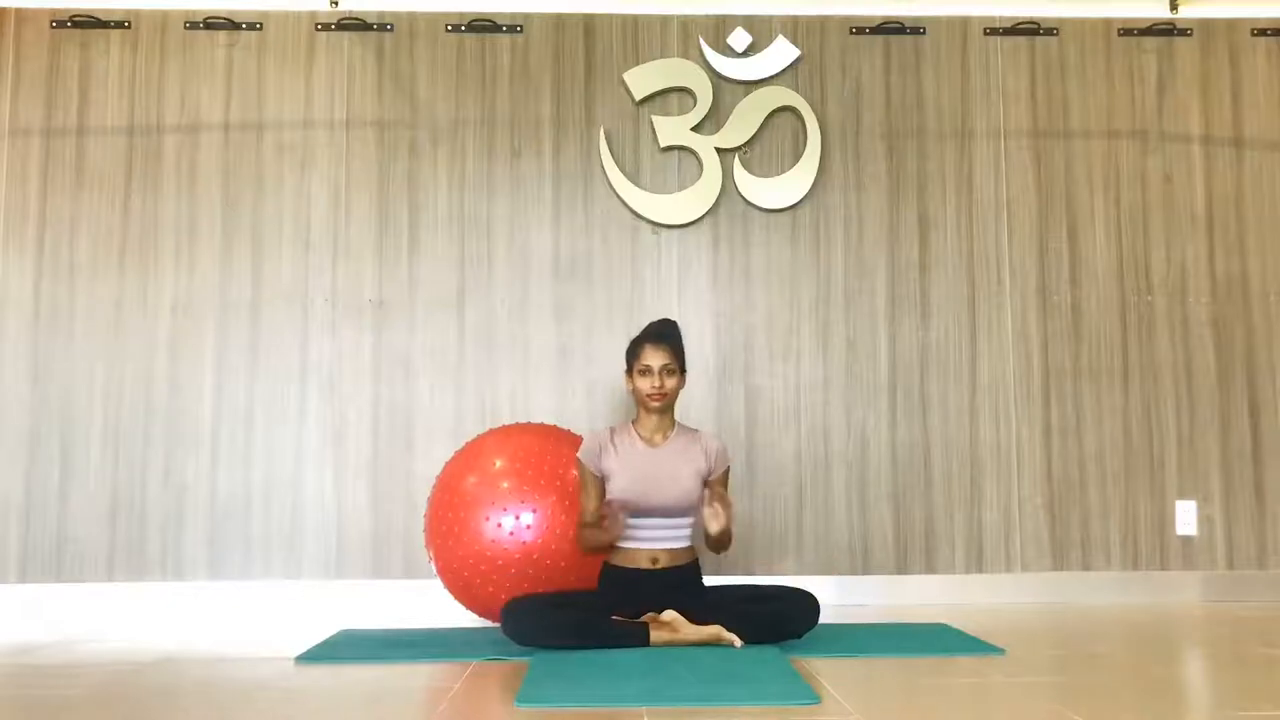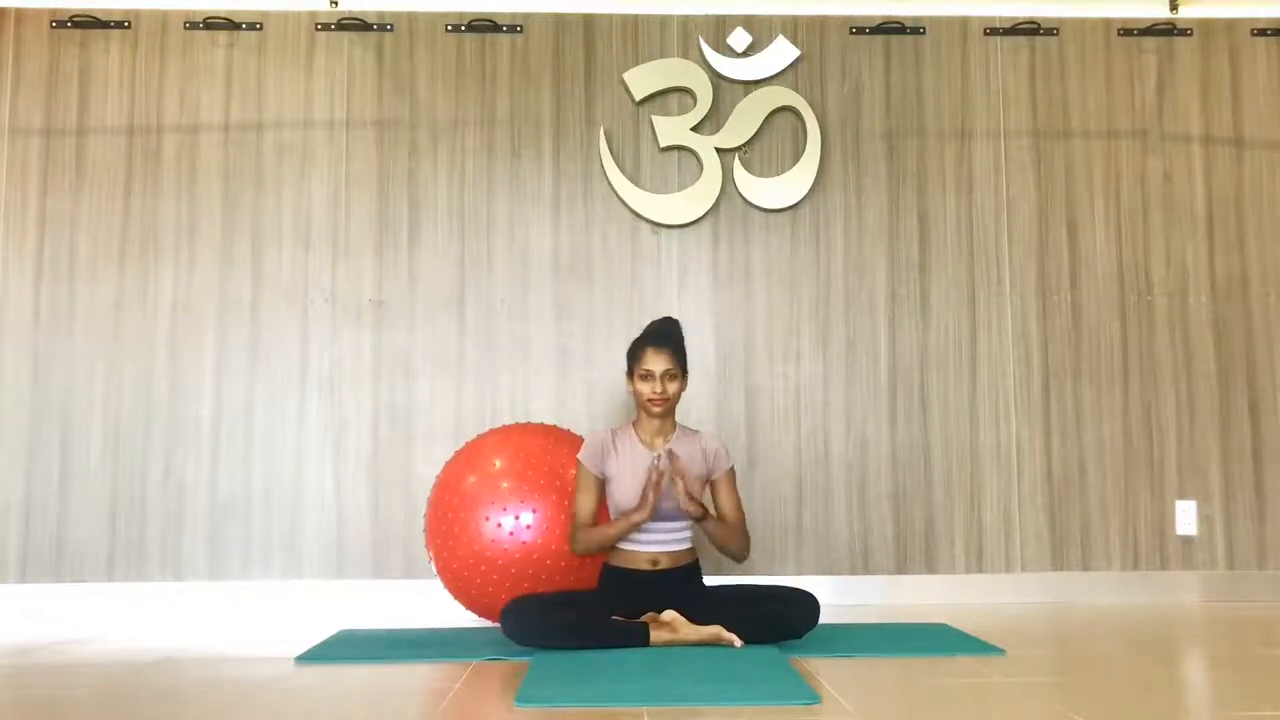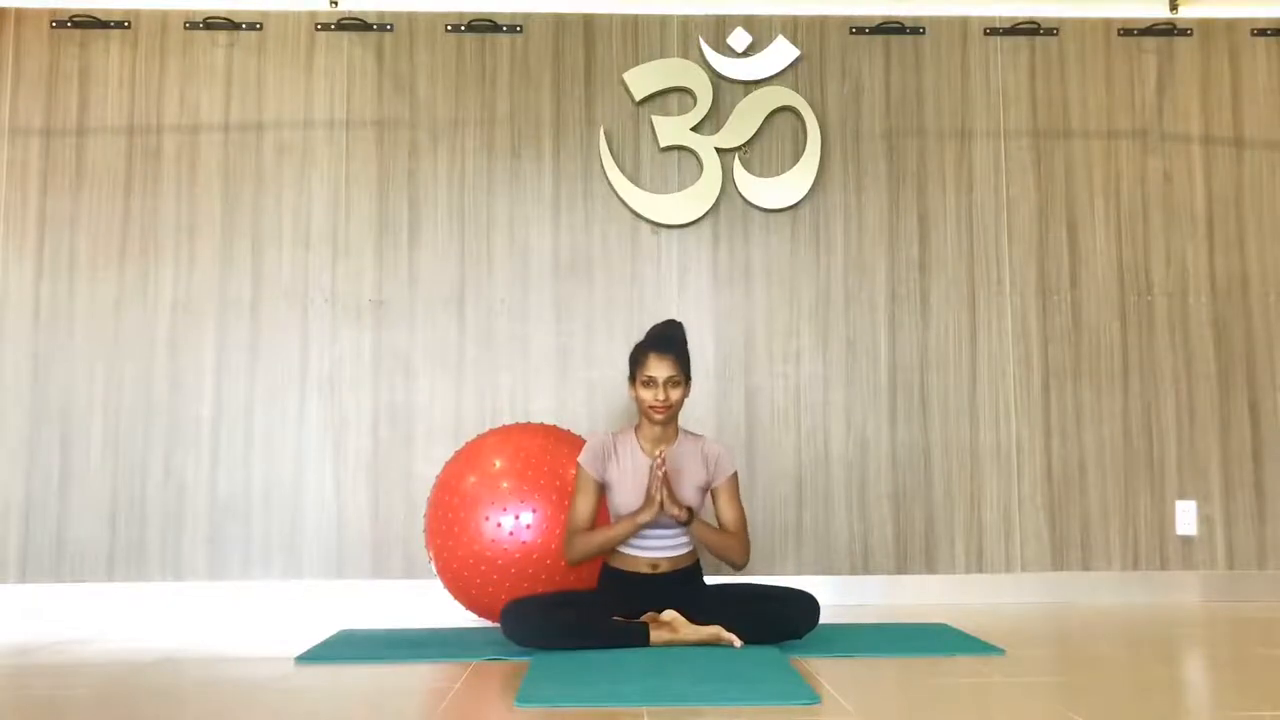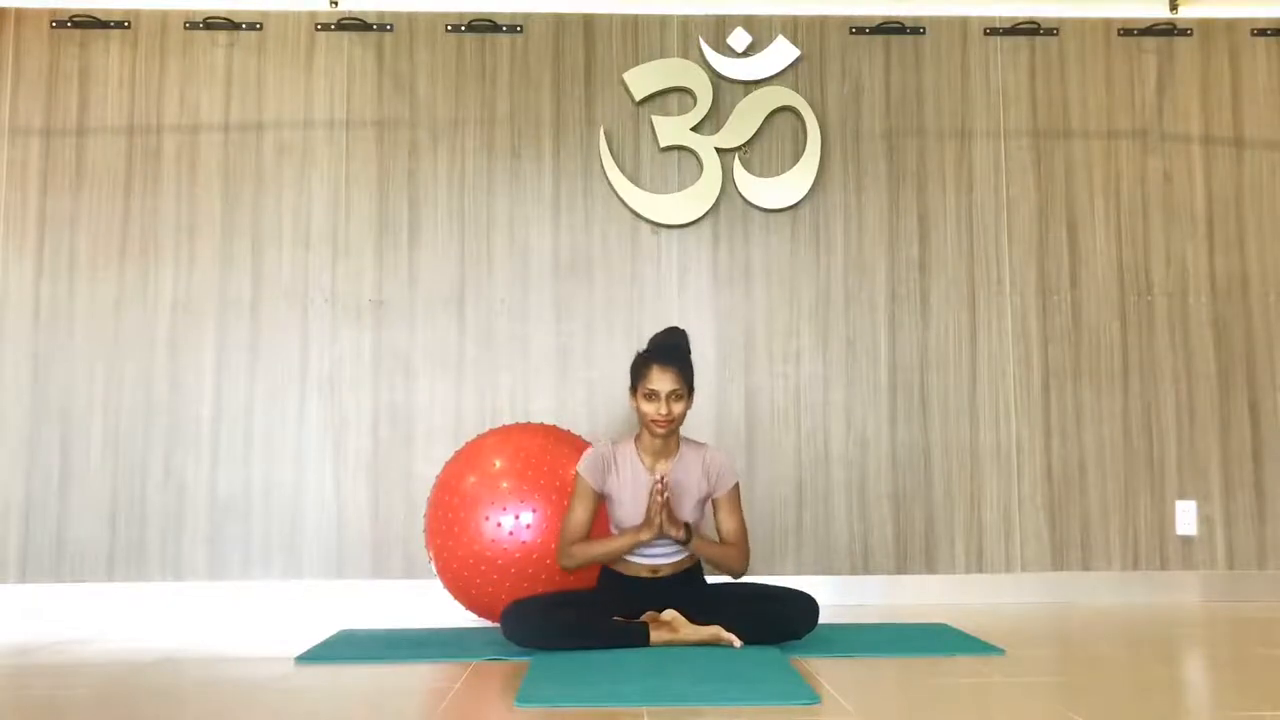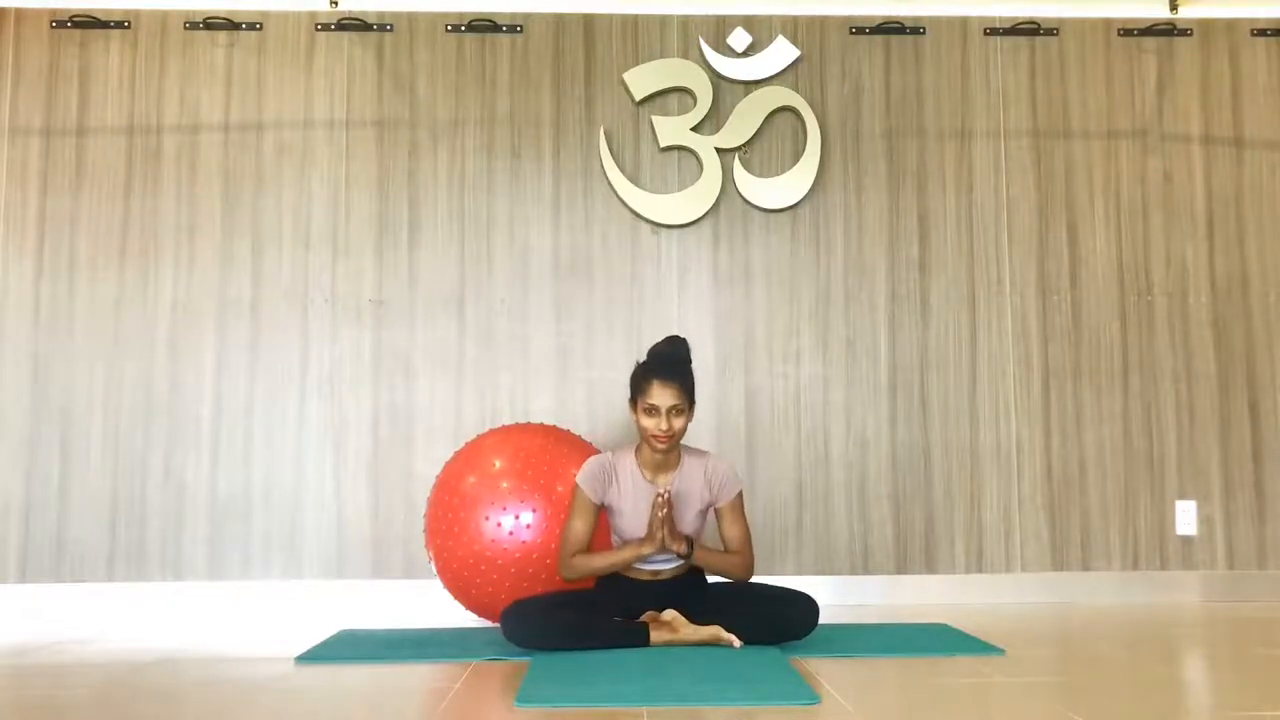
dt=0.2s
person 1, frame 1
left shoulder: (708, 448)
right shoulder: (600, 445)
left elbow: (718, 544)
right elbow: (587, 533)
left wrist: (717, 531)
right wrist: (608, 531)
left hip: (687, 588)
right hip: (619, 588)
left knee: (802, 608)
right knee: (518, 617)
left ankle: (637, 627)
right ankle: (681, 632)
person 1, frame 2
left shoulder: (708, 448)
right shoulder: (601, 445)
left elbow: (739, 549)
right elbow: (579, 542)
left wrist: (695, 508)
right wrist: (639, 512)
left hip: (687, 588)
right hip: (619, 588)
left knee: (802, 608)
right knee: (517, 617)
right ankle: (675, 632)
person 1, frame 3
left shoulder: (710, 454)
right shoulder: (602, 450)
left elbow: (739, 555)
right elbow: (573, 549)
left wrist: (682, 512)
right wrist: (643, 513)
left hip: (687, 589)
right hip: (619, 590)
left knee: (802, 608)
right knee: (518, 618)
left ankle: (639, 627)
right ankle: (673, 631)
person 1, frame 4
left shoulder: (712, 463)
right shoulder: (601, 459)
left elbow: (738, 563)
right elbow: (568, 555)
left wrist: (680, 530)
right wrist: (643, 531)
left hip: (687, 591)
right hip: (618, 591)
left knee: (801, 609)
right knee: (519, 620)
left ankle: (633, 628)
right ankle: (671, 632)
person 1, frame 5
left shoulder: (715, 472)
right shoulder: (601, 469)
left elbow: (743, 567)
right elbow: (569, 565)
left wrist: (682, 544)
right wrist: (644, 545)
left hip: (688, 592)
right hip: (620, 594)
left knee: (801, 610)
right knee: (518, 620)
left ankle: (637, 628)
right ankle: (670, 632)
